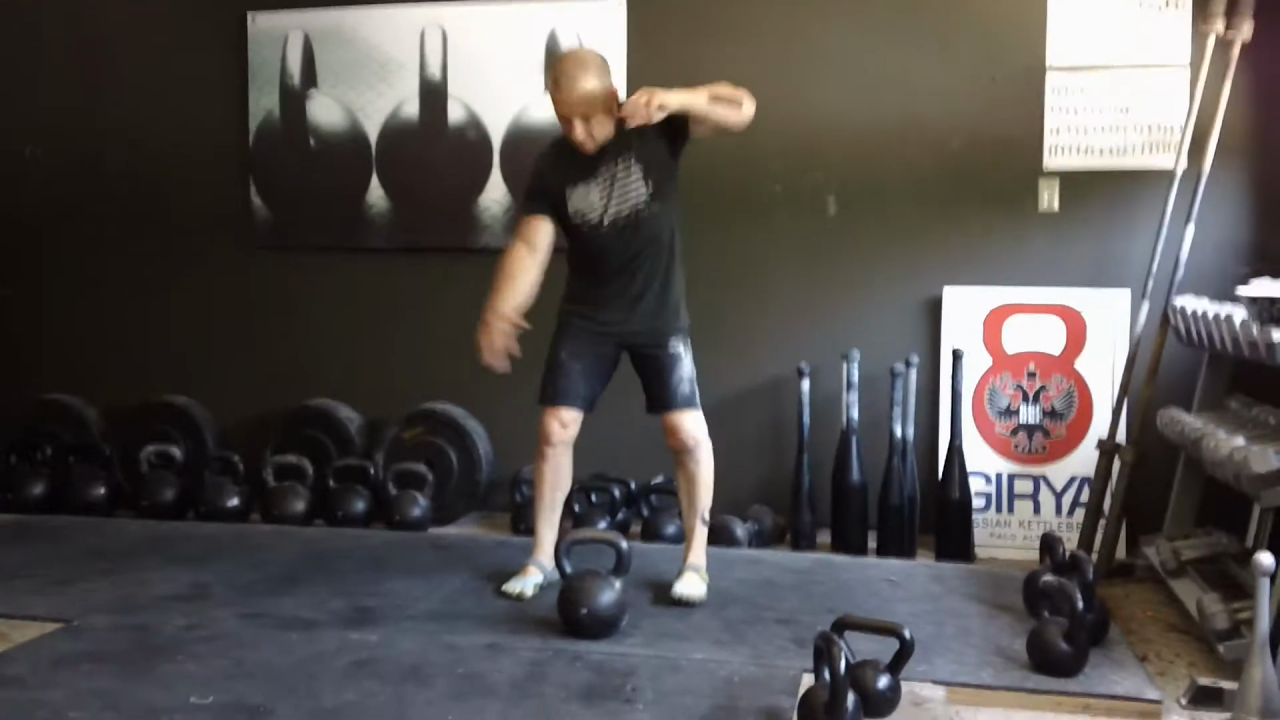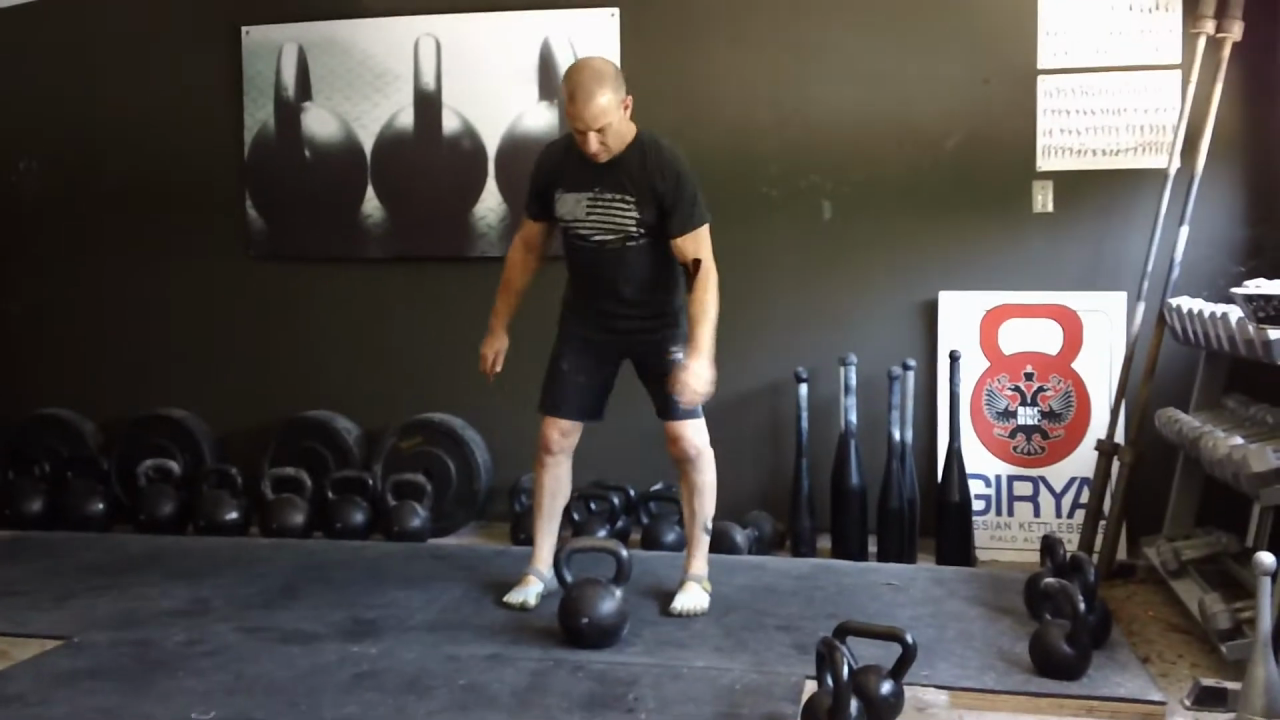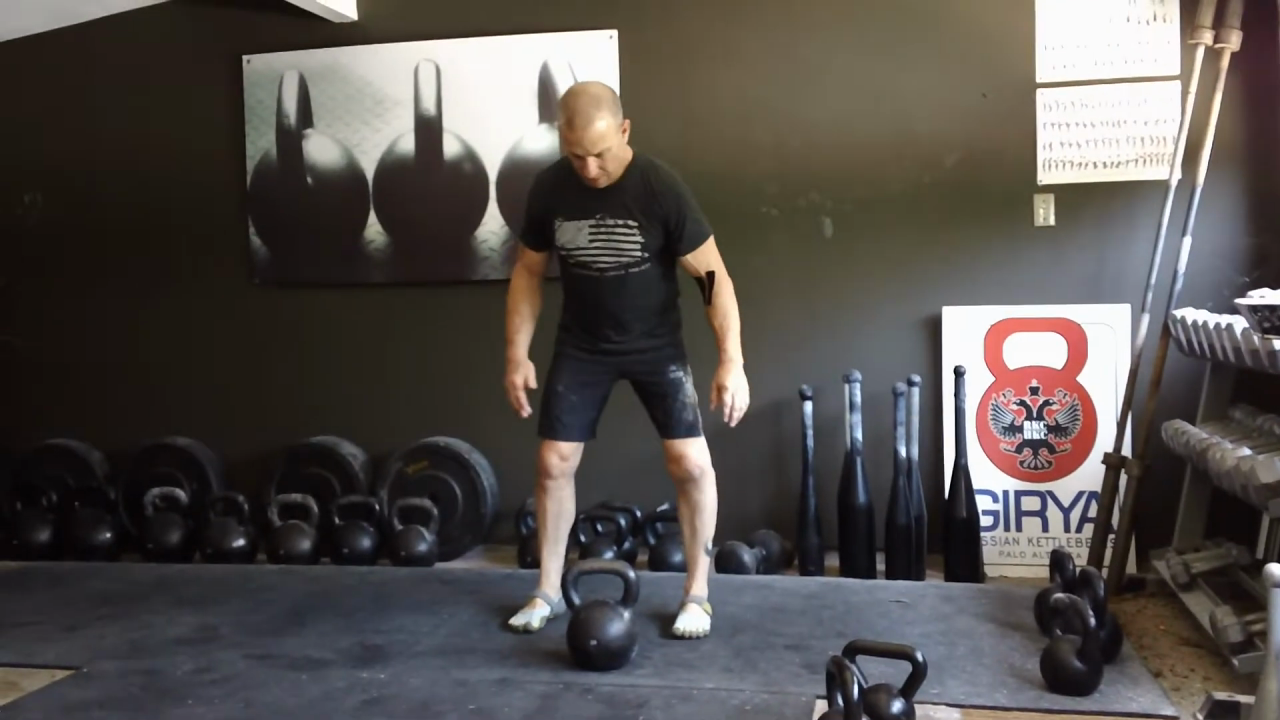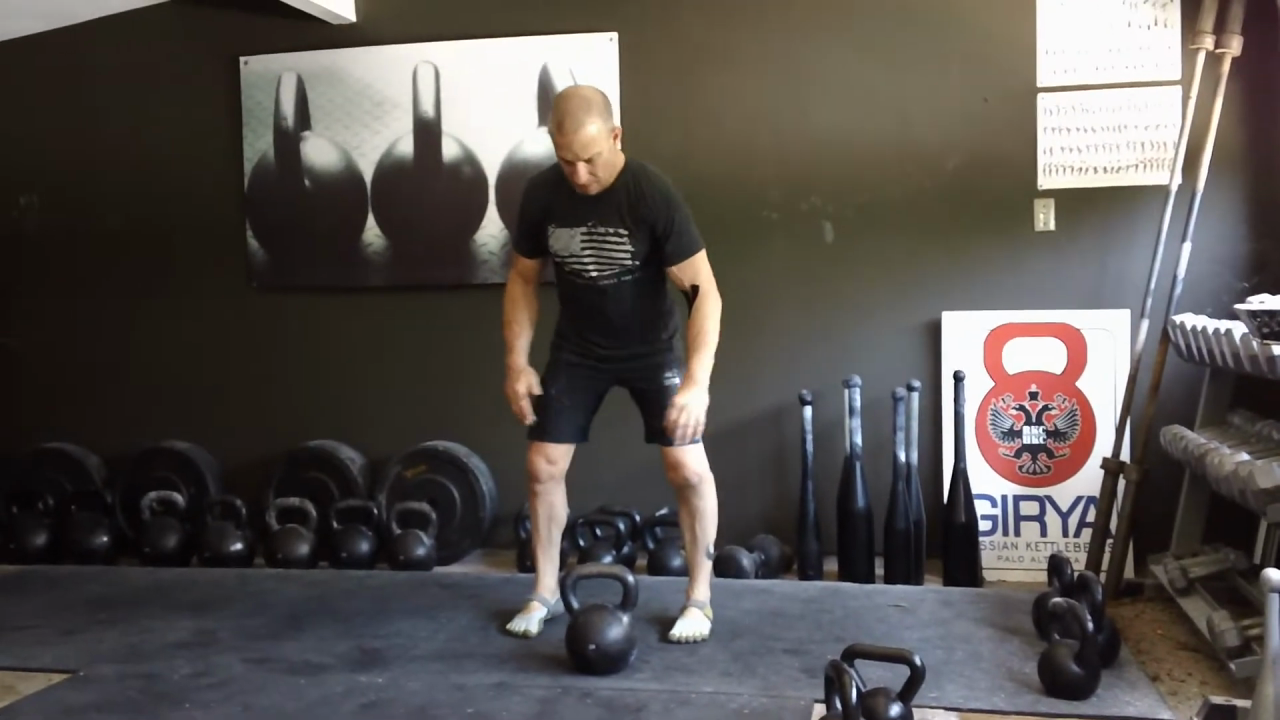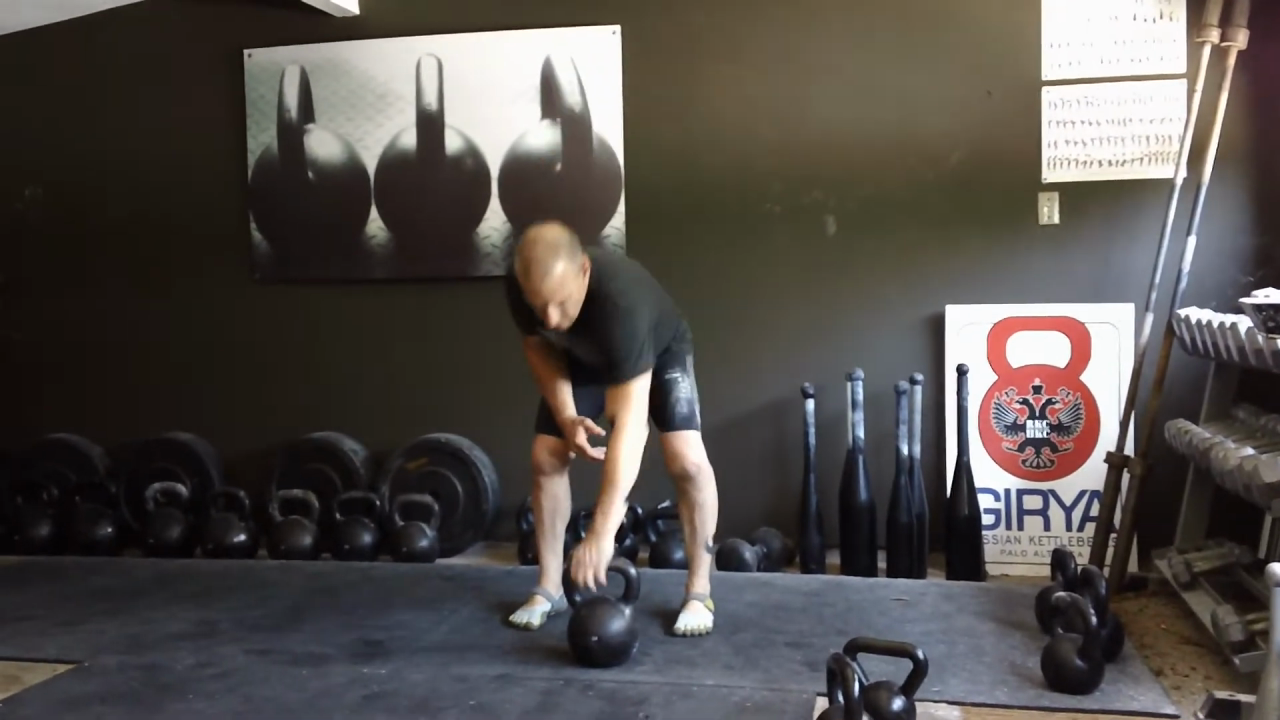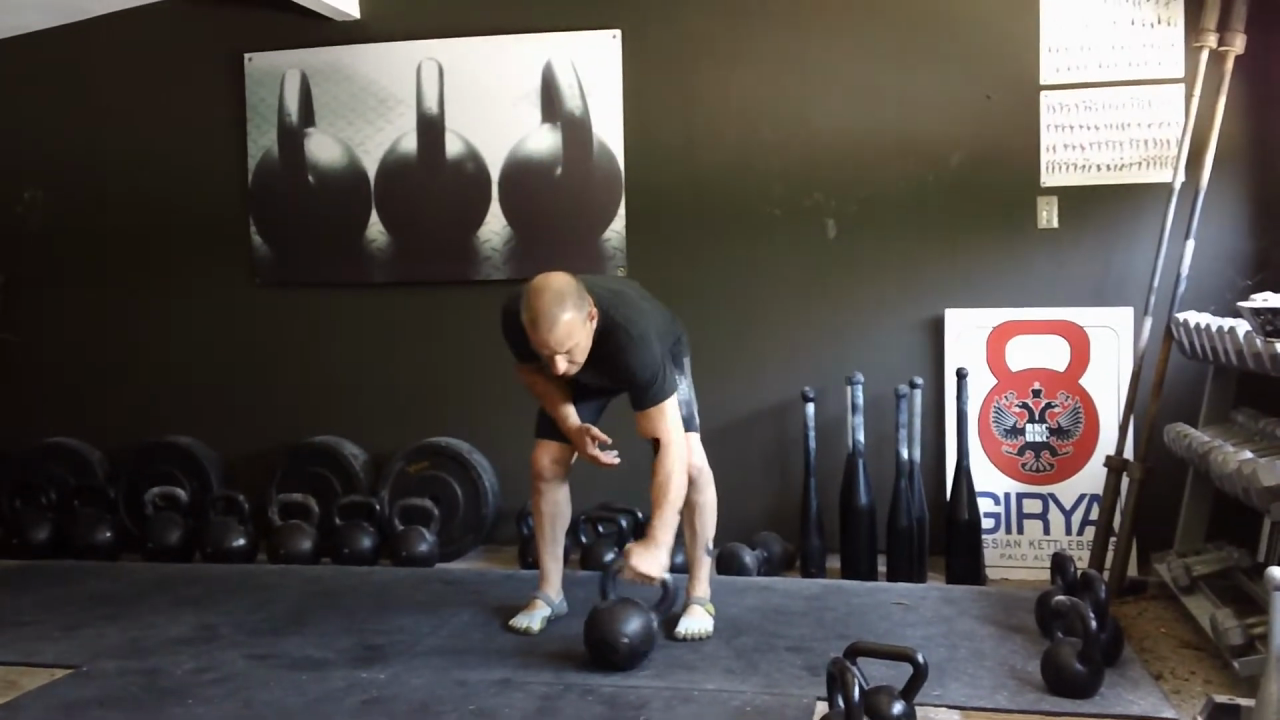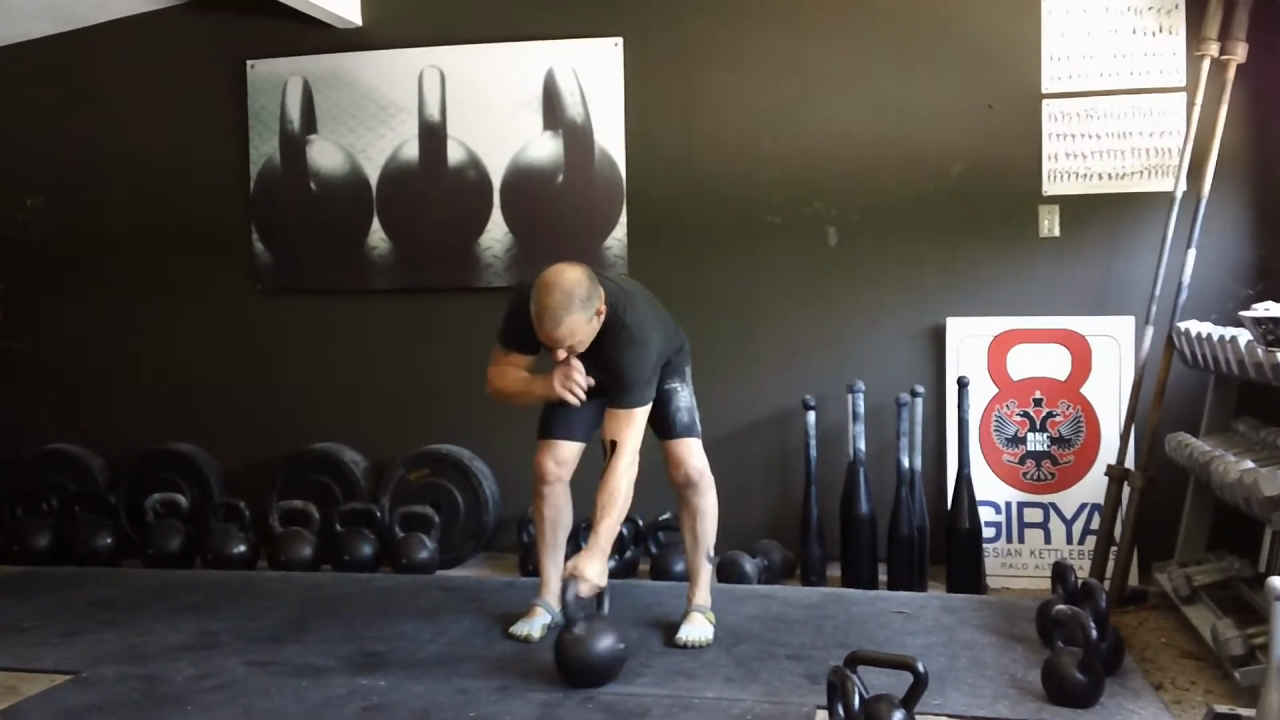
dt=0.5s
person 1, frame 1
left shoulder: (654, 124)
right shoulder: (552, 166)
left elbow: (740, 109)
right elbow: (530, 245)
left wrist: (679, 98)
right wrist: (499, 310)
left hip: (657, 314)
right hip: (585, 317)
left knee: (687, 435)
right knee: (555, 430)
left ankle: (694, 562)
right ankle: (541, 558)
person 1, frame 2
left shoulder: (664, 168)
right shoulder: (553, 162)
left elbow: (701, 266)
right elbow: (528, 245)
left wrist: (701, 351)
right wrist: (498, 327)
left hip: (658, 325)
right hip: (584, 322)
left knee: (689, 442)
right knee: (553, 440)
left ankle: (697, 572)
right ankle: (540, 568)
person 1, frame 3
left shoulder: (661, 188)
right shoulder: (549, 188)
left elbow: (712, 276)
right elbow: (528, 272)
left wrist: (732, 361)
right wrist: (516, 354)
left hip: (655, 345)
right hip: (580, 347)
left knee: (690, 463)
right knee: (553, 464)
left ankle: (696, 594)
right ankle: (547, 591)
person 1, frame 4
left shoulder: (654, 195)
right shoulder: (541, 194)
left elbow: (703, 292)
right elbow: (523, 279)
left wrist: (697, 381)
right wrist: (516, 361)
left hip: (651, 348)
right hip: (577, 349)
left knee: (689, 469)
right knee: (543, 466)
left ankle: (699, 599)
right ankle: (545, 594)
person 1, frame 5
left shoulder: (620, 303)
right shoulder: (521, 288)
left elbow: (630, 429)
right elbow: (538, 349)
left wrist: (601, 534)
right wrist: (566, 417)
left hip: (659, 347)
right hip: (581, 359)
left knee: (688, 461)
right knee: (546, 457)
left ankle: (699, 593)
right ankle: (549, 588)
person 1, frame 6
left shoulder: (634, 337)
right shoulder: (516, 317)
left elbow: (671, 448)
right elbow: (532, 372)
left wrist: (657, 543)
right wrist: (572, 426)
left hip: (661, 351)
right hip: (586, 374)
left knee: (692, 466)
right knee: (546, 465)
left ankle: (699, 598)
right ankle: (549, 593)
person 1, frame 7
left shoulder: (634, 334)
right shoulder: (527, 304)
left elbow: (624, 455)
right elbow: (498, 378)
left wrist: (597, 552)
right wrist: (545, 386)
left hip: (660, 361)
right hip: (581, 374)
left knee: (690, 469)
right knee: (549, 469)
left ankle: (700, 604)
right ankle: (548, 599)
